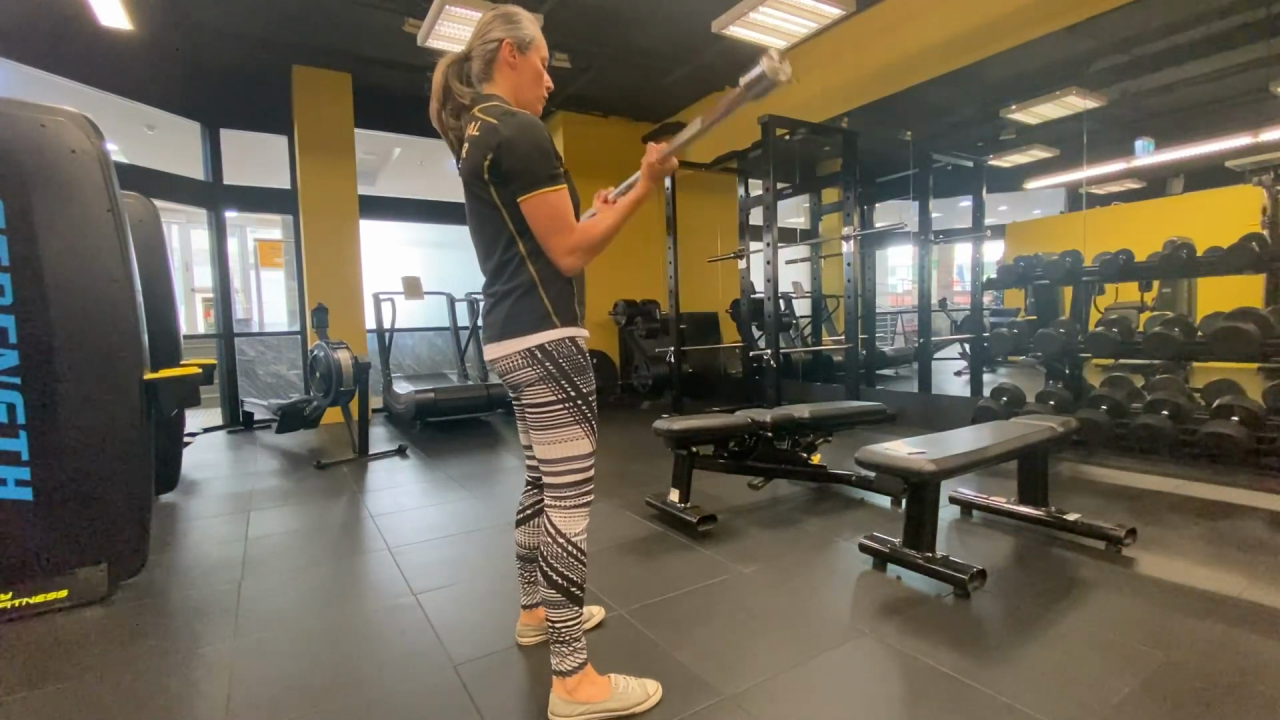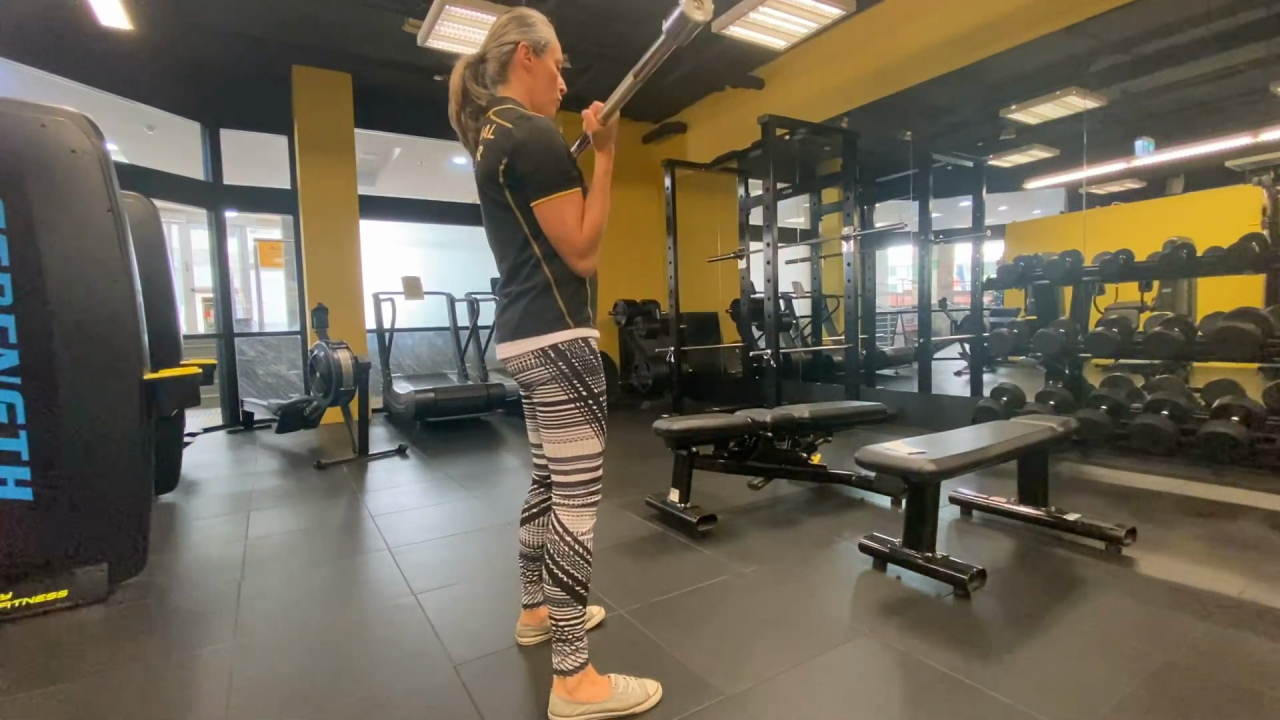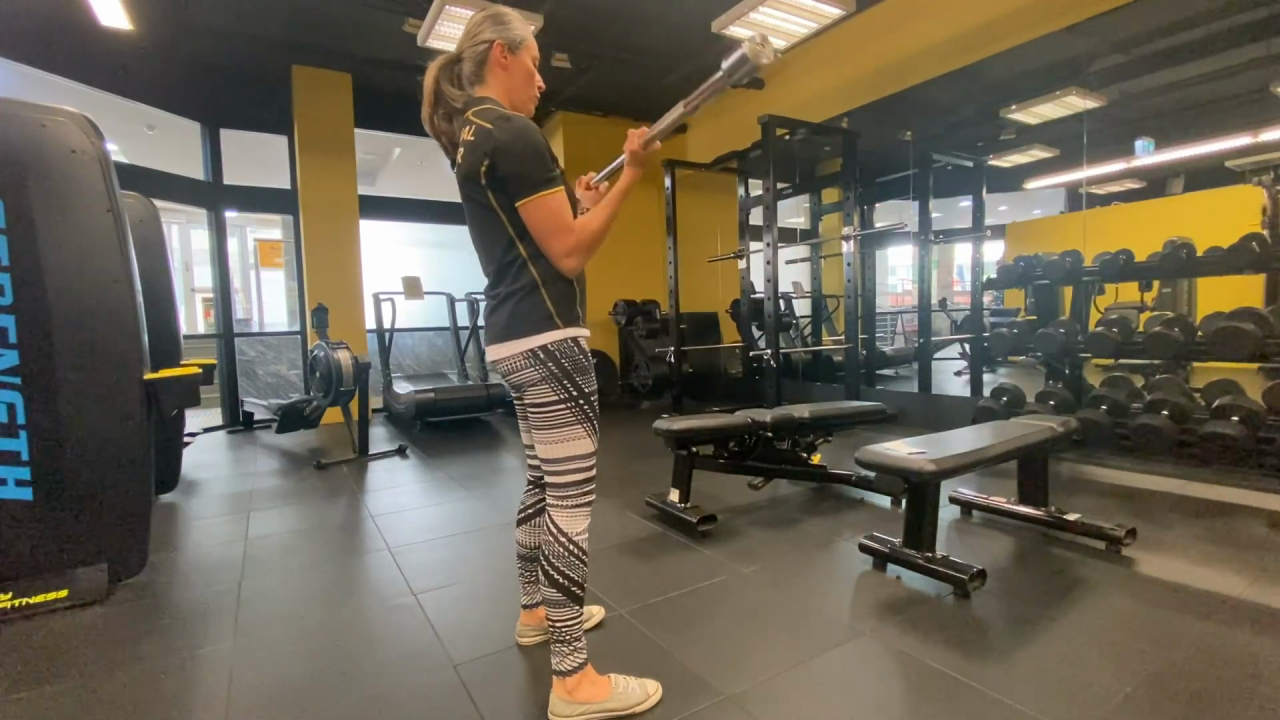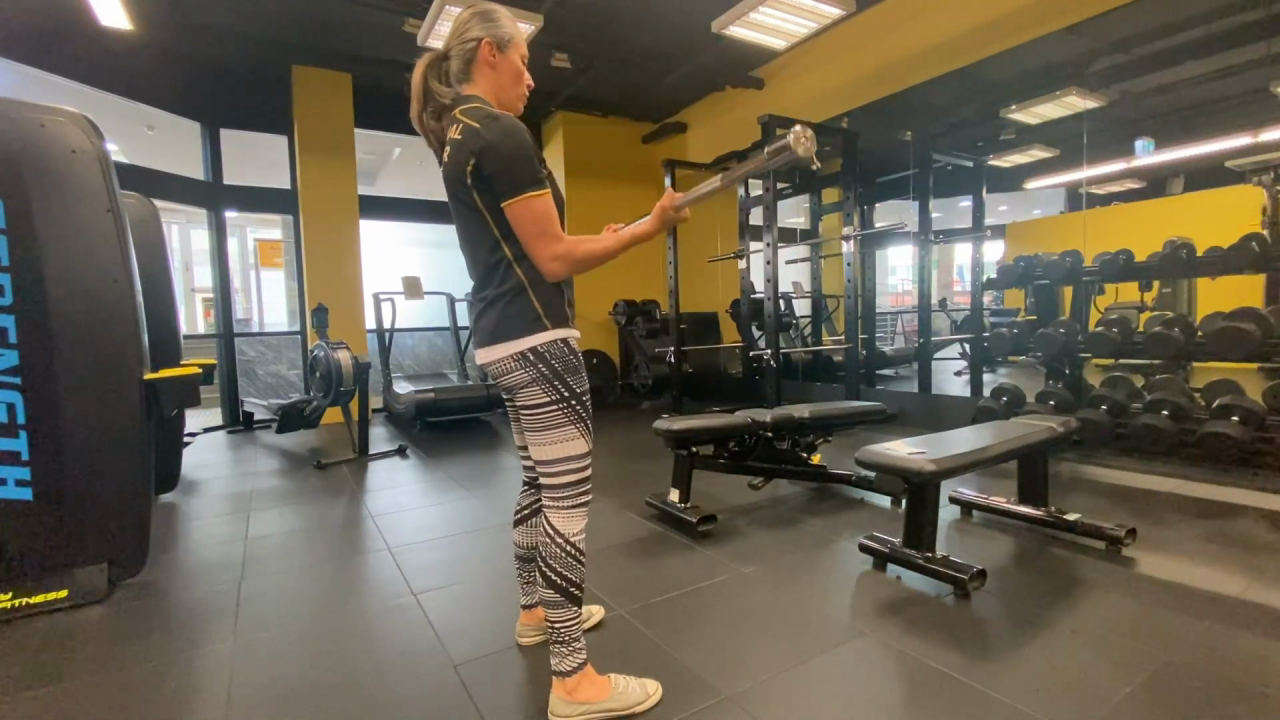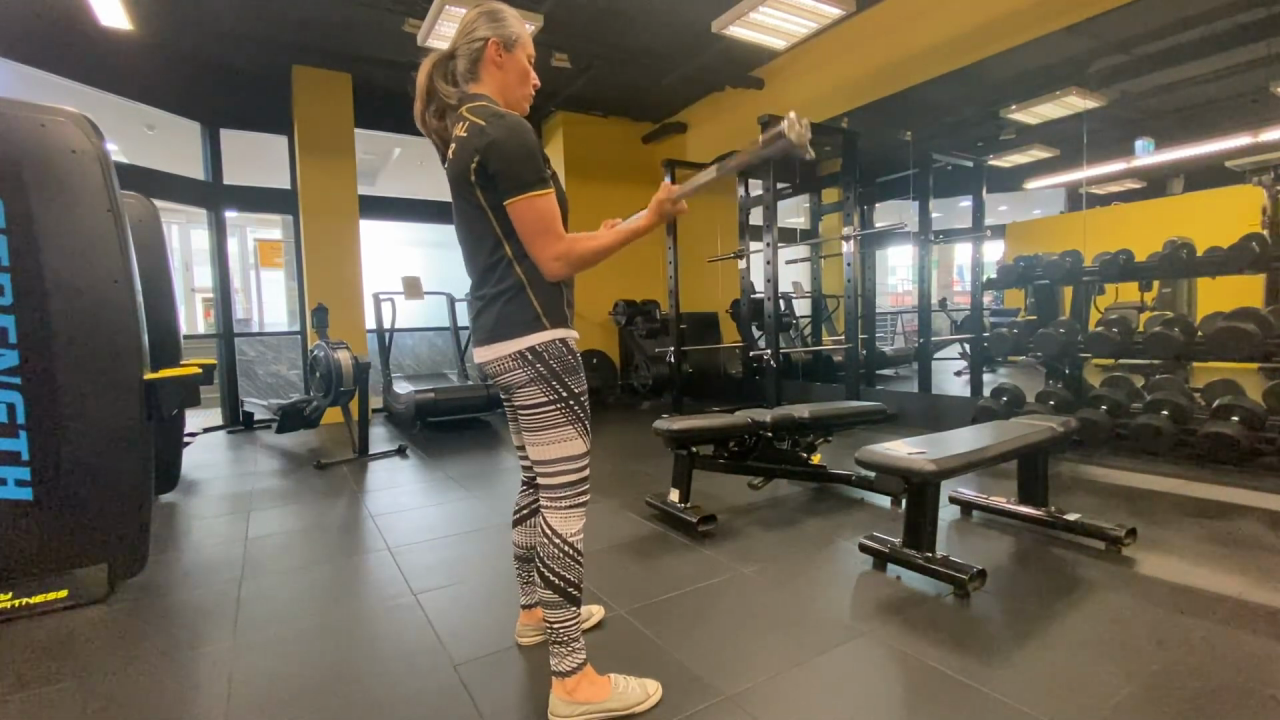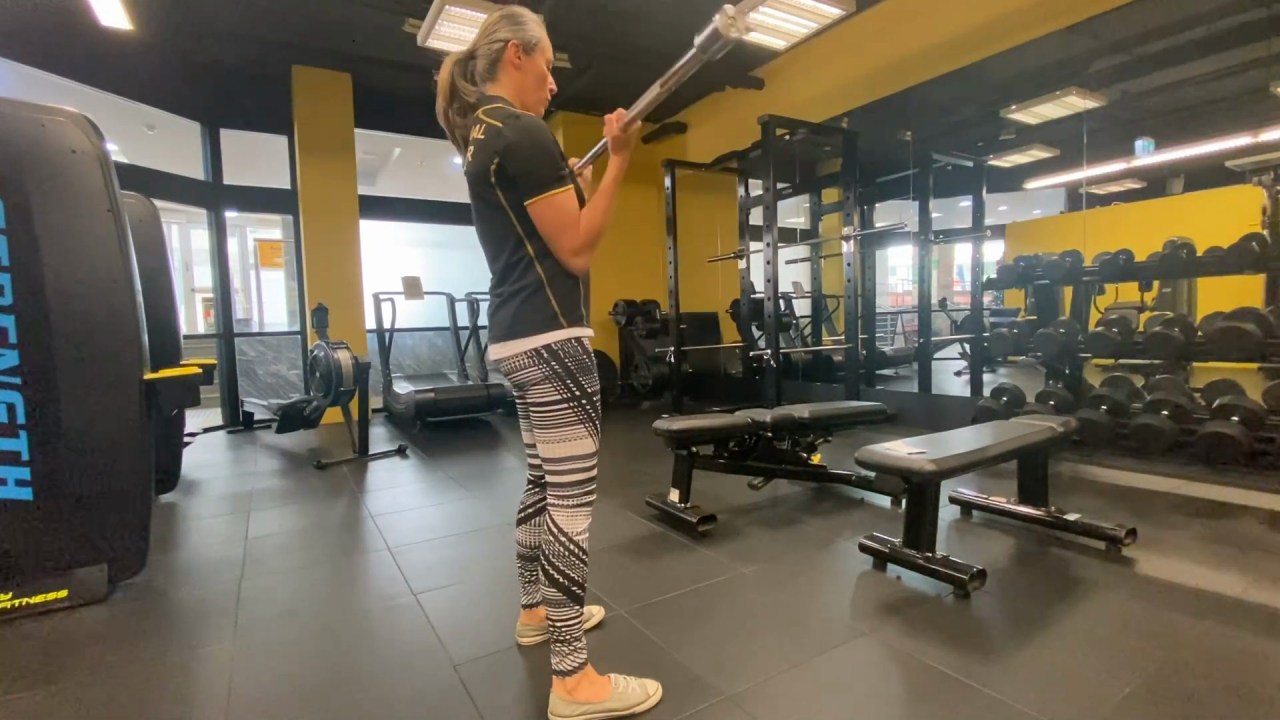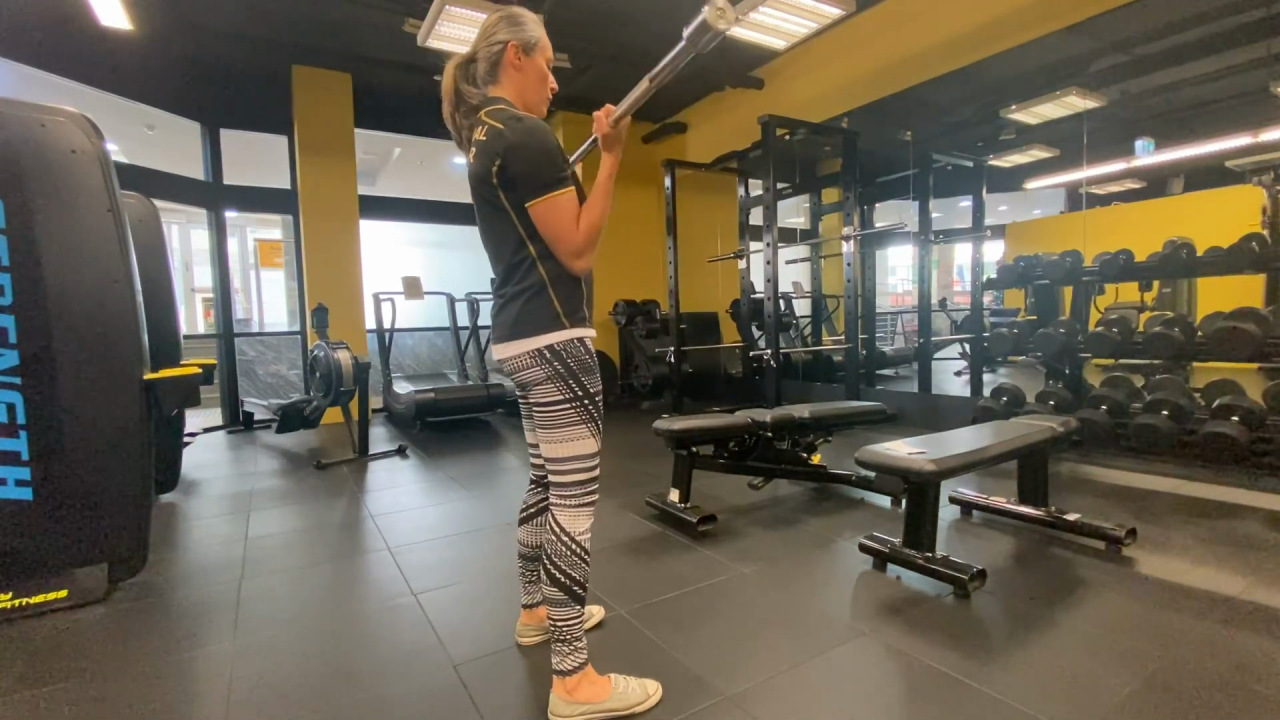
dt=0.3s
person 1, frame 1
left shoulder: (476, 134)
right shoulder: (521, 132)
right elbow: (567, 254)
left wrist: (595, 212)
right wrist: (642, 190)
left hip: (510, 334)
right hip: (544, 336)
left knee: (542, 481)
right knee: (569, 495)
left ankle: (535, 611)
person 1, frame 2
left shoulder: (492, 135)
right shoulder: (534, 134)
right elbow: (582, 255)
left wrist: (576, 172)
right wrist: (604, 160)
left hip: (524, 334)
right hip: (556, 337)
left knee: (548, 479)
right knee: (577, 496)
left ankle: (537, 609)
person 1, frame 3
left shoulder: (470, 136)
right shoulder: (514, 134)
right elbow: (569, 255)
left wrist: (578, 201)
right wrist: (630, 177)
left hip: (513, 334)
right hip: (546, 337)
left knee: (544, 481)
right knee: (572, 496)
left ankle: (536, 609)
person 1, frame 4
left shoulder: (459, 136)
right shoulder: (502, 134)
right elbow: (552, 258)
left wrist: (600, 238)
right wrist: (644, 229)
left hip: (501, 337)
right hip: (536, 339)
left knee: (539, 481)
right knee: (568, 497)
left ankle: (535, 611)
person 1, frame 5
left shoulder: (464, 135)
right shoulder: (507, 133)
right elbow: (554, 259)
left wrist: (599, 235)
right wrist: (644, 223)
left hip: (501, 336)
right hip: (534, 338)
left knee: (537, 483)
right knee: (565, 497)
left ankle: (535, 610)
person 1, frame 6
left shoulder: (483, 135)
right shoulder: (524, 133)
right elbow: (577, 253)
left wrist: (572, 191)
right wrist: (617, 162)
left hip: (518, 333)
right hip: (550, 336)
left knee: (543, 479)
right knee: (572, 495)
left ankle: (535, 609)
person 1, frame 7
left shoulder: (485, 135)
right shoulder: (527, 134)
right elbow: (577, 253)
left wrist: (575, 174)
right wrist: (611, 159)
left hip: (520, 333)
right hip: (552, 336)
left knee: (545, 479)
right knee: (574, 495)
left ankle: (536, 609)
